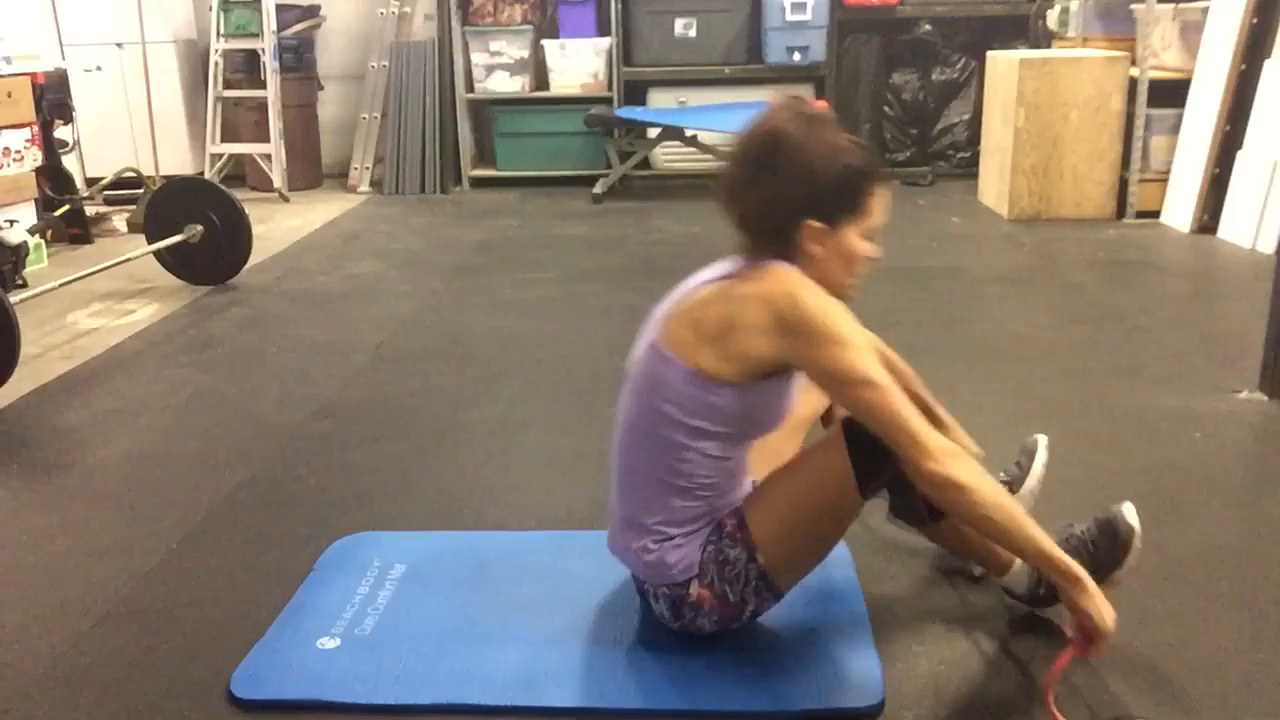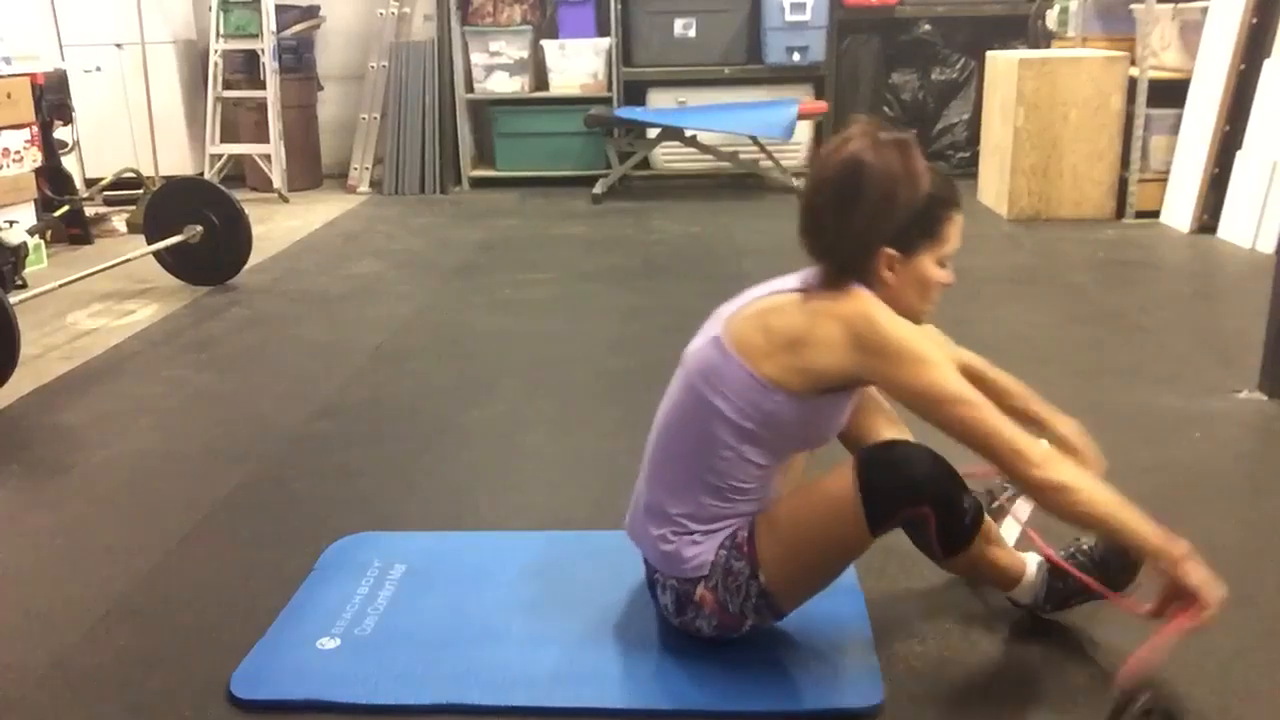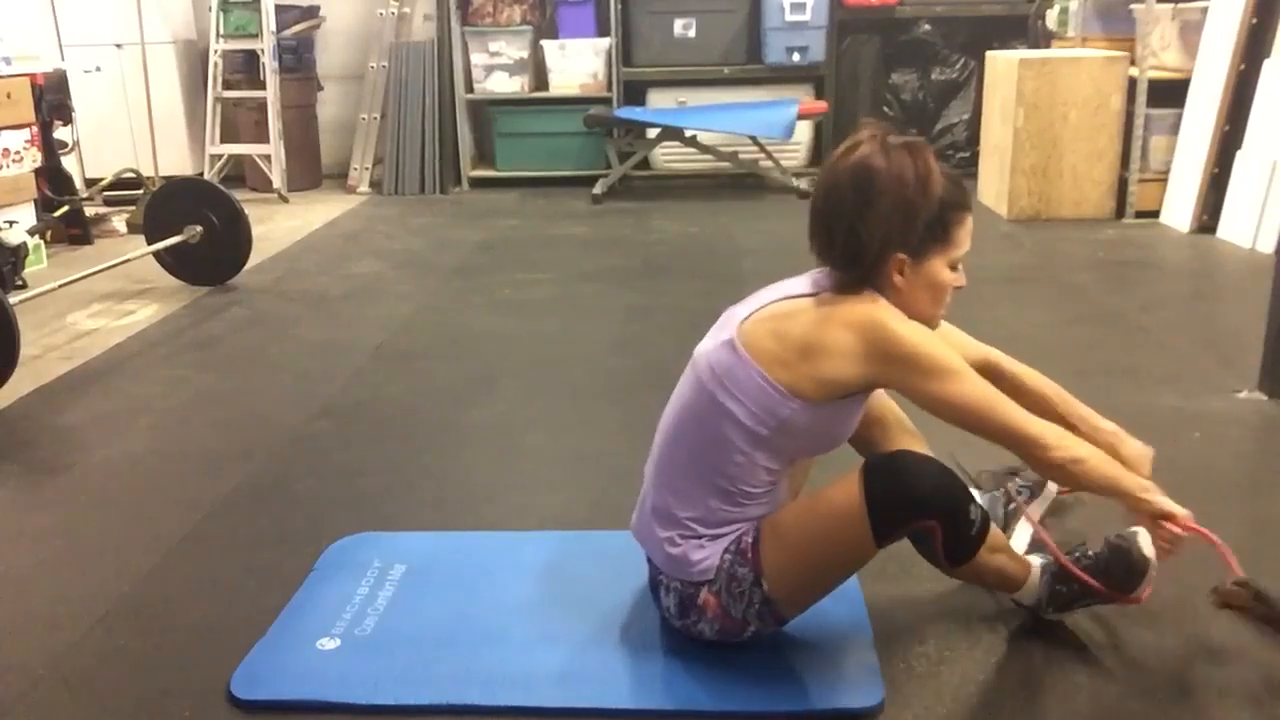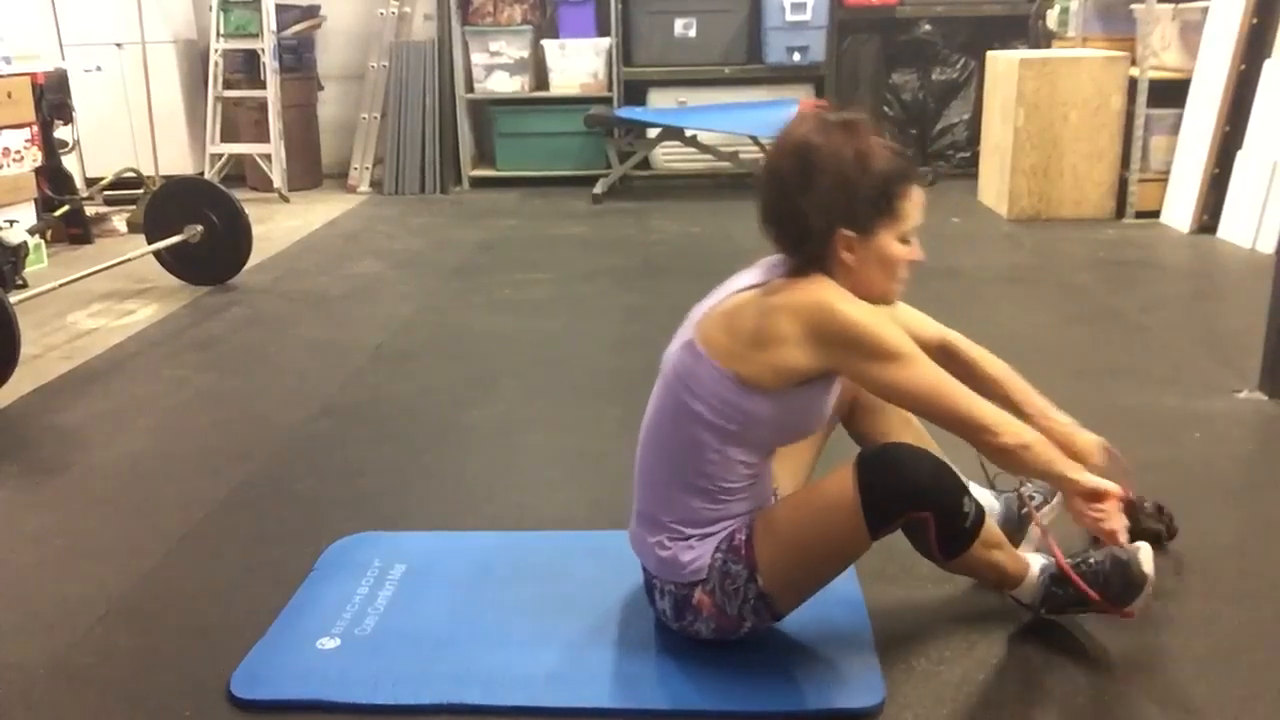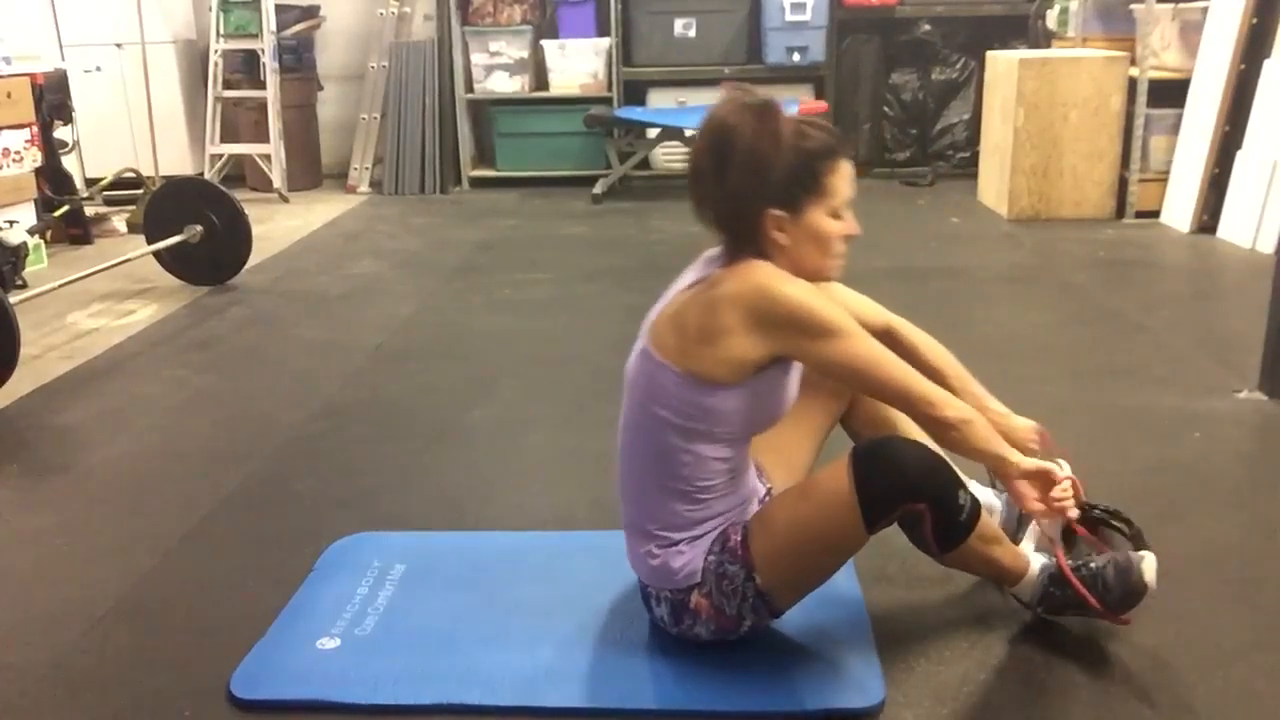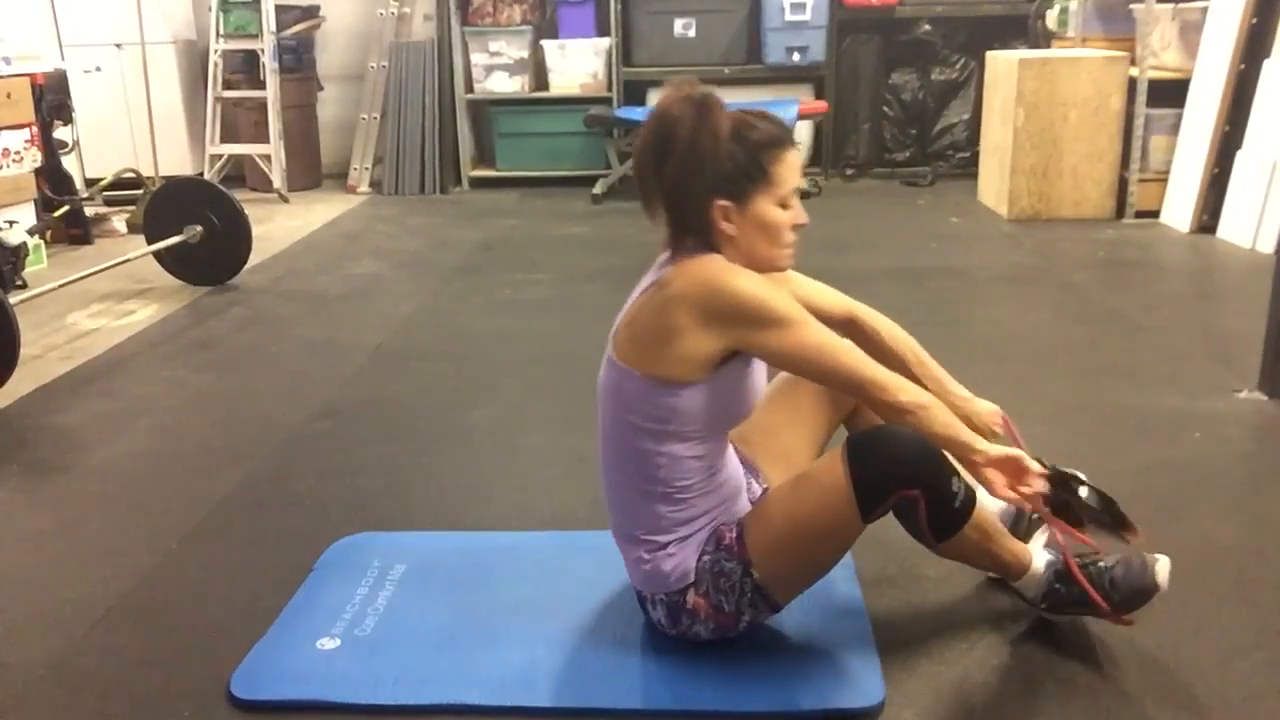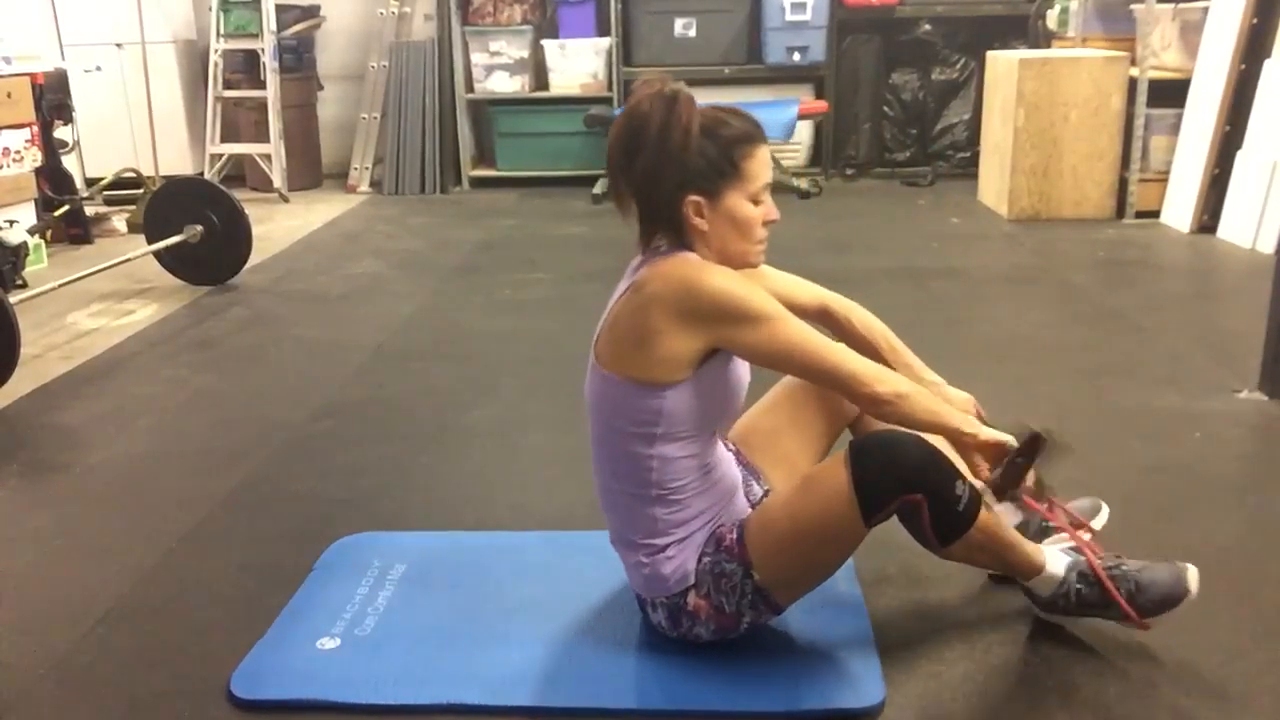
dt=0.2s
person 1, frame 1
left shoulder: (757, 277)
right shoulder: (783, 300)
left elbow: (875, 355)
right elbow: (933, 463)
left wrist: (948, 430)
right wrist: (1068, 573)
left hip: (681, 536)
right hip: (694, 585)
left knee: (824, 381)
right knee: (883, 445)
left ankle: (963, 507)
right ankle: (1027, 577)
person 1, frame 2
left shoulder: (828, 295)
right shoulder: (856, 323)
left elbow: (964, 366)
right elbow: (1028, 468)
left wrist: (1063, 430)
right wrist: (1168, 551)
left hip: (692, 540)
right hip: (705, 586)
right knee: (908, 475)
left ankle: (964, 520)
right ankle: (1032, 585)
person 1, frame 3
left shoulder: (841, 297)
right shoulder: (871, 329)
left elbow: (989, 365)
right elbow: (1048, 451)
left wrist: (1108, 435)
right wrist: (1146, 497)
left hip: (699, 545)
right hip: (709, 590)
right knee: (912, 486)
left ankle: (978, 523)
right ankle: (1036, 586)
person 1, frame 4
left shoulder: (805, 278)
right shoulder: (823, 311)
left elbow: (949, 348)
right elbow: (995, 434)
left wrist: (1062, 428)
right wrist: (1076, 482)
left hip: (716, 525)
right hip: (703, 584)
right knee: (906, 476)
left ankle: (981, 514)
right ankle: (1036, 584)
person 1, frame 5
left shoulder: (754, 267)
right shoulder: (767, 295)
left elbow: (893, 332)
right elbow: (935, 411)
left wrist: (997, 416)
right wrist: (1012, 464)
left hip: (720, 514)
right hip: (700, 588)
left knee: (854, 368)
right knee: (903, 470)
left ankle: (989, 514)
right ankle: (1037, 584)
person 1, frame 6
left shoulder: (711, 263)
right shoulder: (717, 289)
left elbow: (858, 319)
right elbow: (891, 398)
left wrist: (959, 403)
right wrist: (979, 451)
left hip: (711, 510)
right hip: (695, 585)
left knee: (851, 371)
right knee: (896, 457)
left ankle: (994, 515)
right ankle: (1039, 579)
person 1, frame 7
left shoulder: (687, 262)
right shoulder: (693, 289)
left elbow: (833, 309)
right elbow: (875, 390)
left wrist: (937, 392)
right wrist: (973, 433)
left hip: (713, 506)
right hip: (696, 585)
left knee: (852, 376)
right knee: (900, 463)
left ankle: (1004, 521)
right ankle: (1055, 581)
